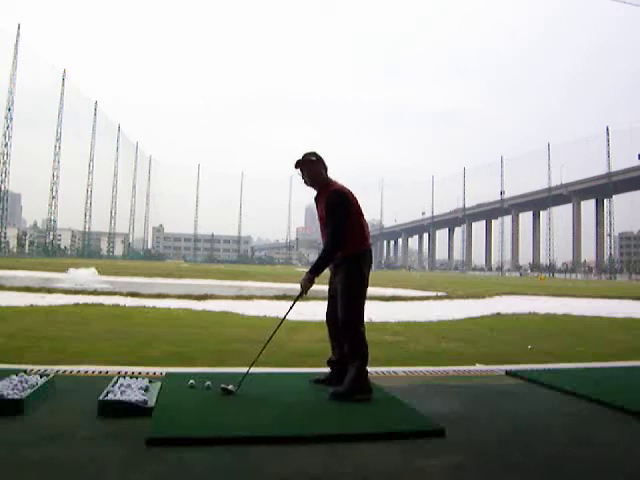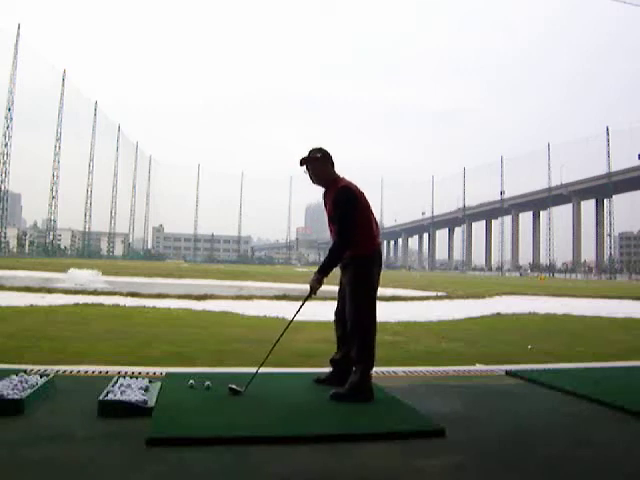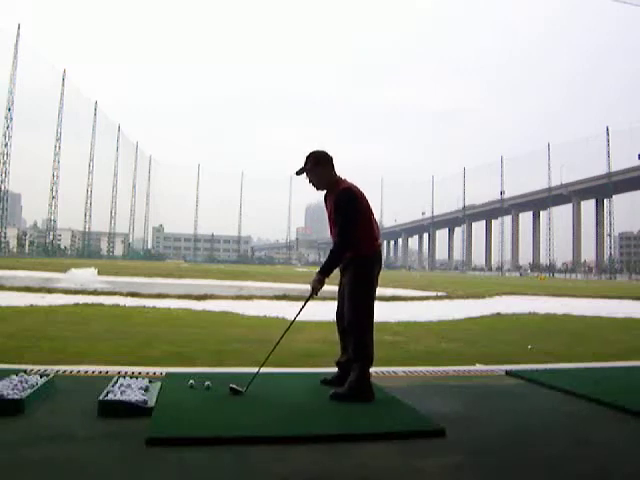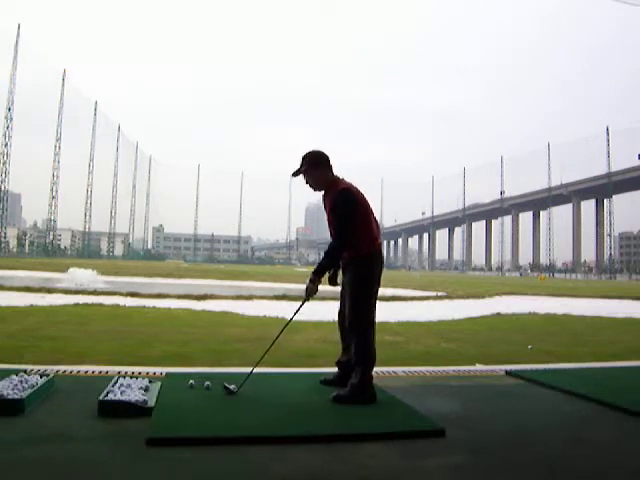
dt=0.4s
person 1, frame 1
left shoulder: (336, 195)
right shoulder: (322, 196)
left elbow: (335, 241)
left wrist: (313, 272)
right wrist: (318, 270)
left hip: (354, 260)
right hip: (342, 261)
left knee: (349, 319)
right knee: (334, 317)
left ankle: (358, 381)
right ankle: (339, 371)
person 1, frame 2
left shoulder: (344, 193)
right shoulder: (332, 193)
left elbow: (343, 239)
left wrist: (321, 273)
right wrist: (325, 271)
left hip: (363, 260)
right hip: (352, 260)
left knee: (360, 320)
right knee: (343, 317)
left ankle: (361, 383)
right ankle: (342, 370)
person 1, frame 3
left shoulder: (346, 195)
right shoulder: (333, 195)
left elbow: (344, 240)
left wrist: (322, 273)
right wrist: (328, 270)
left hip: (363, 260)
right hip: (352, 261)
left knee: (357, 319)
right knee: (345, 318)
left ankle: (360, 382)
right ankle: (347, 372)
person 1, frame 4
left shoulder: (343, 195)
right shoulder: (332, 194)
left elbow: (340, 241)
left wrist: (317, 275)
right wrist: (334, 268)
left hip: (365, 261)
right hip: (354, 260)
left knee: (359, 321)
right knee: (347, 319)
left ankle: (362, 384)
right ankle: (347, 371)
